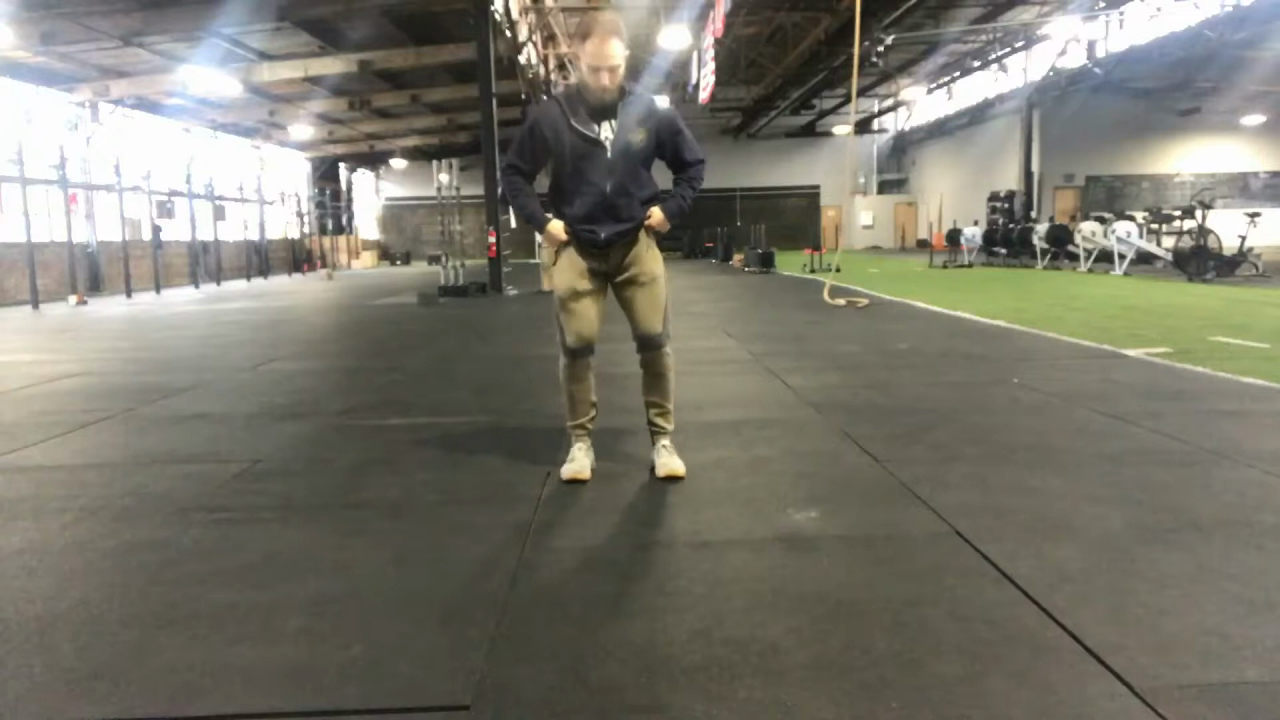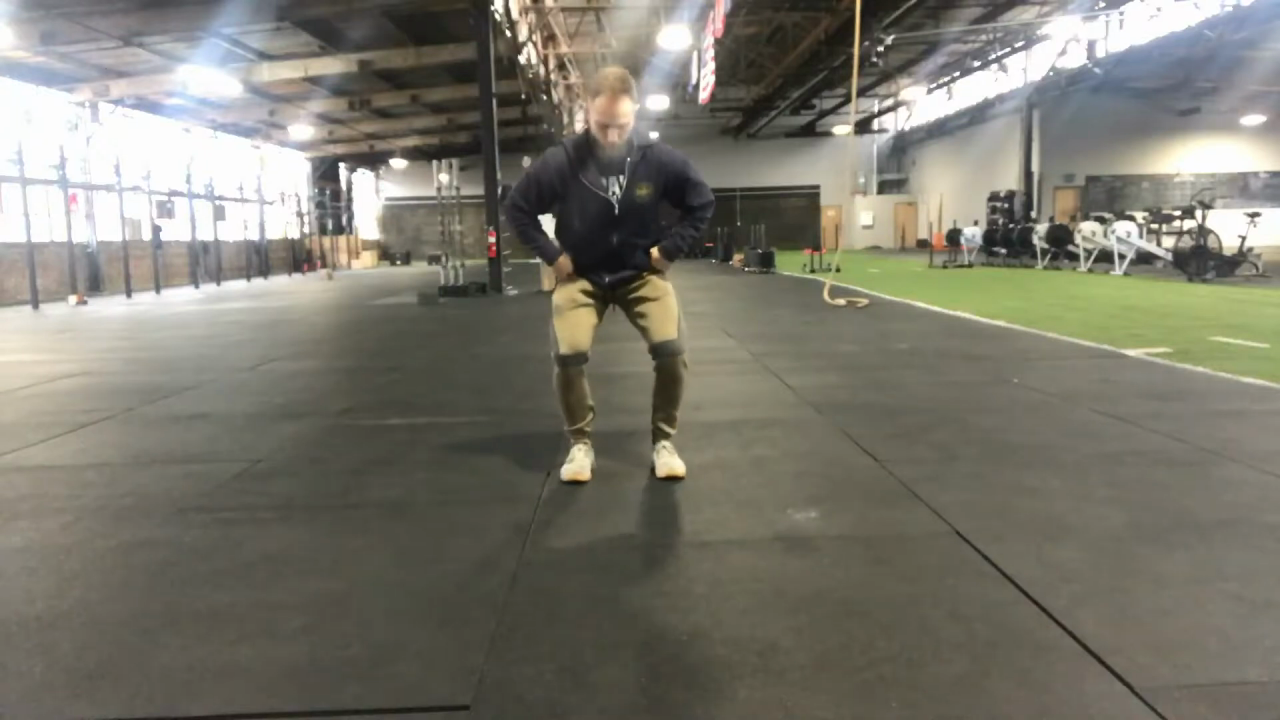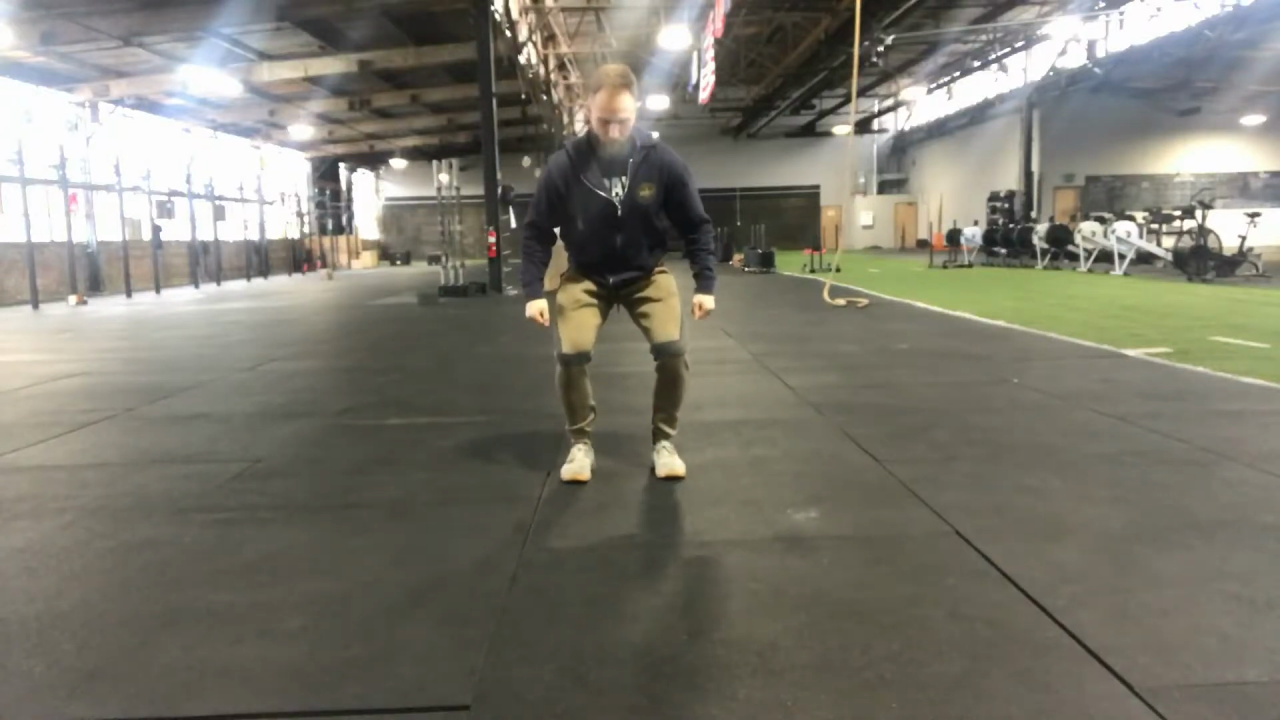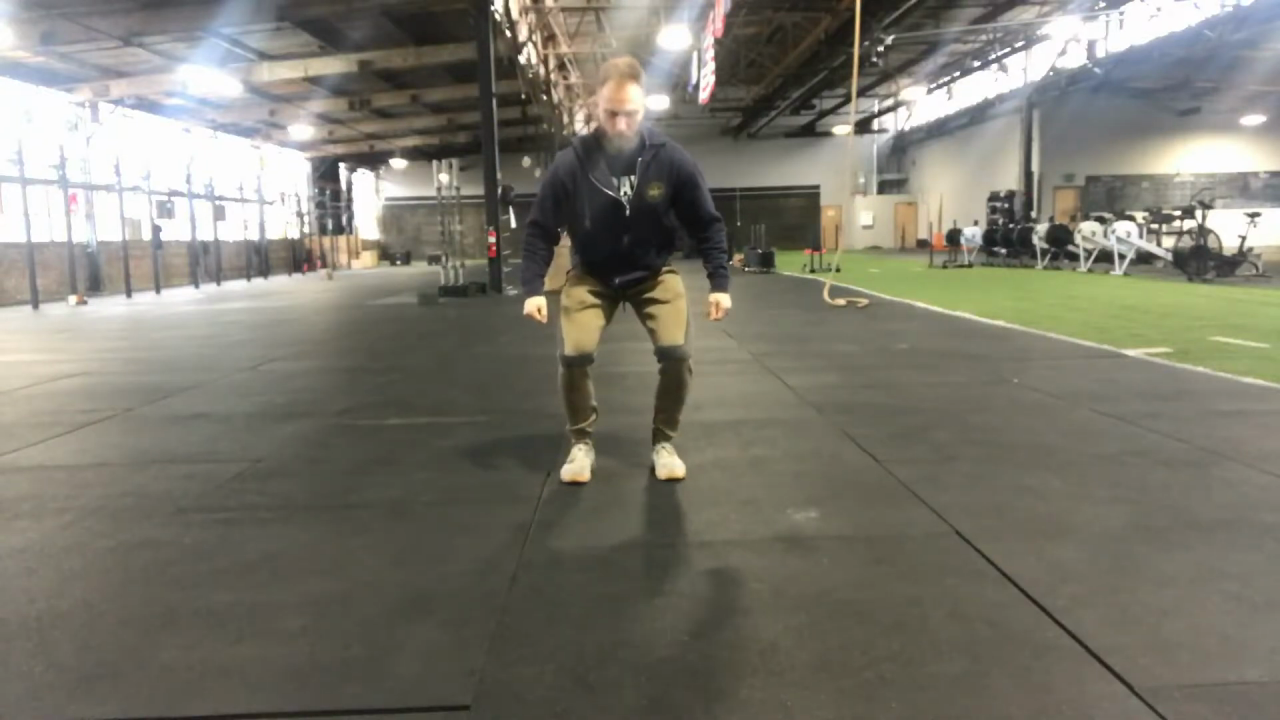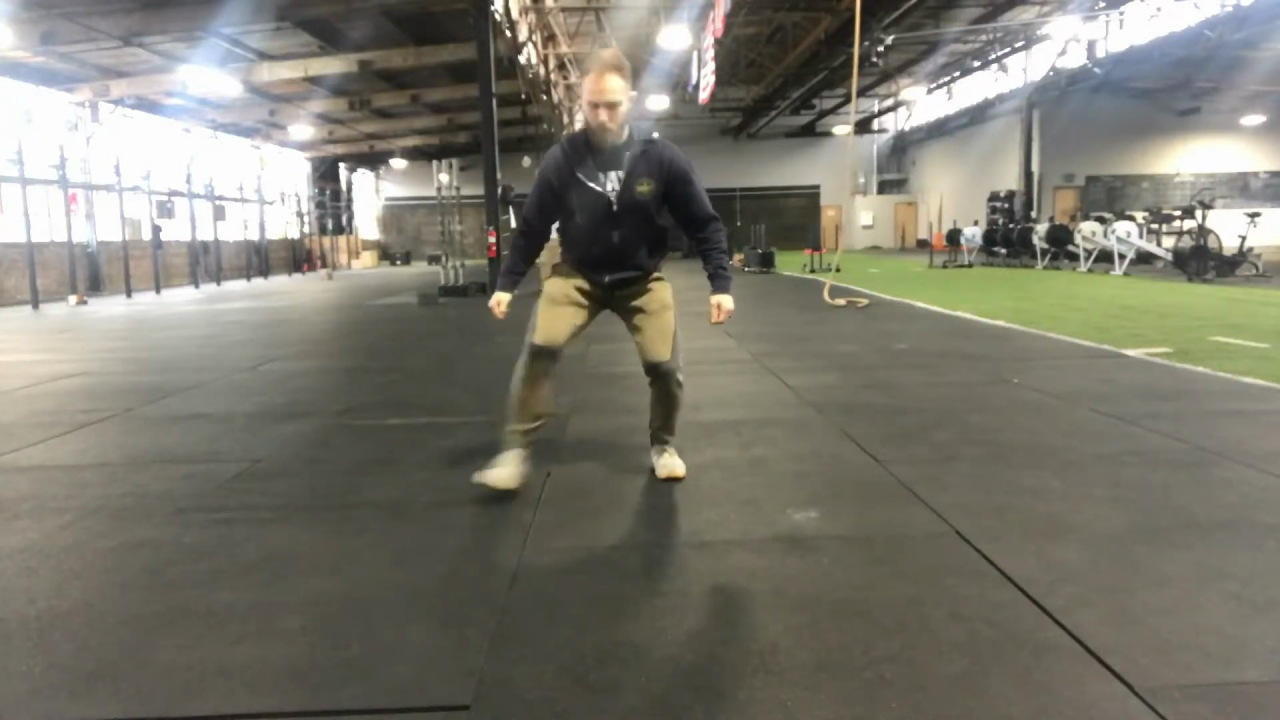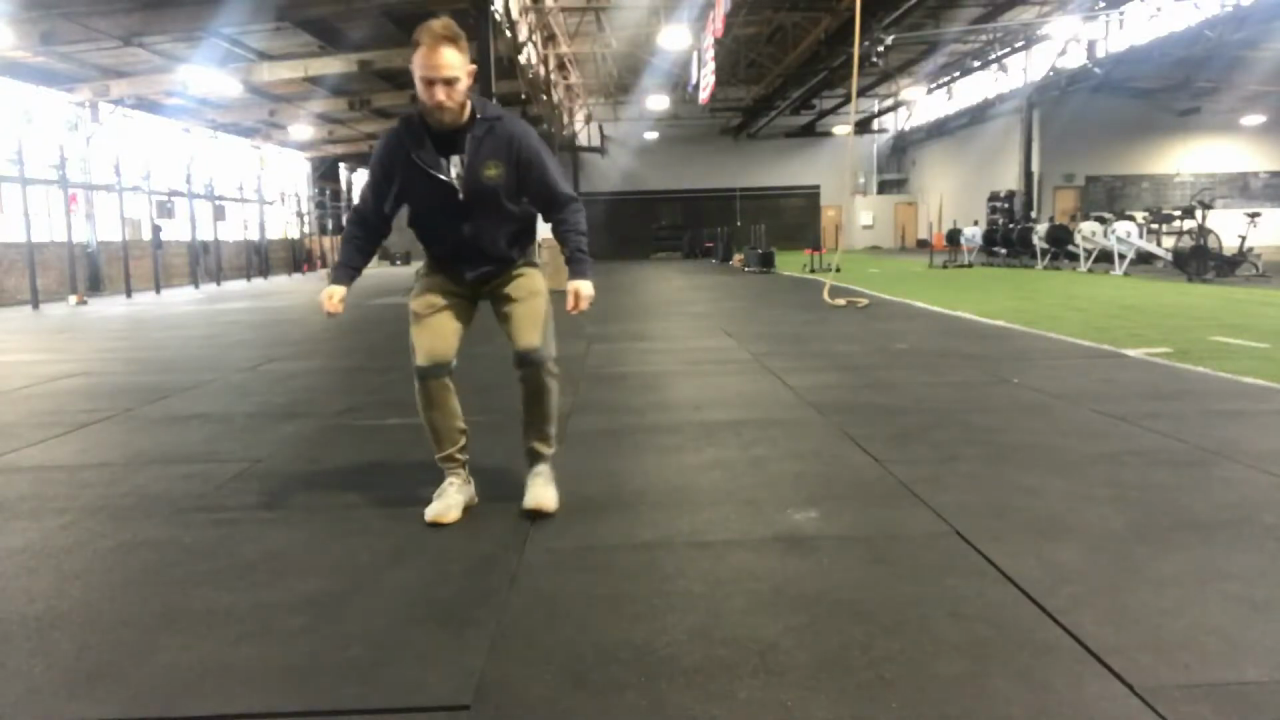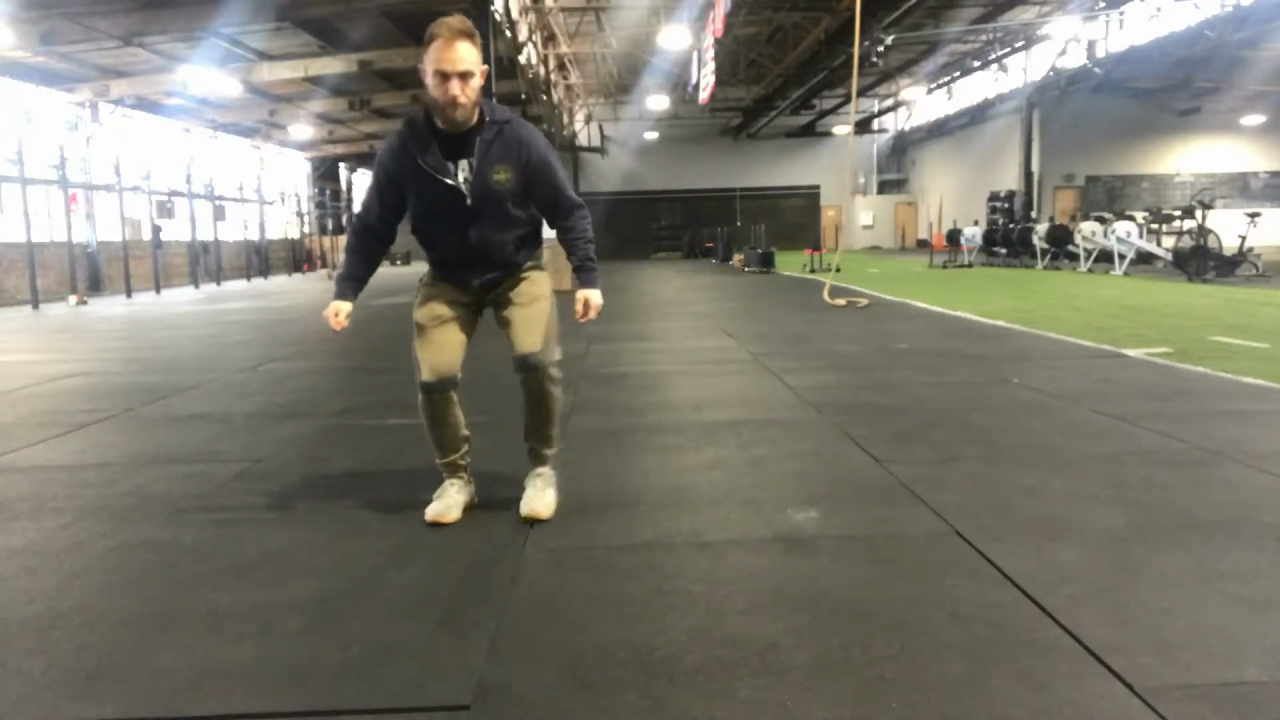
dt=0.7s
person 1, frame 1
left shoulder: (651, 112)
right shoulder: (551, 114)
left elbow: (693, 163)
right elbow: (512, 172)
left wrist: (670, 209)
right wrist: (541, 220)
left hip: (636, 243)
right hip: (576, 247)
left knee: (654, 340)
right knee: (576, 344)
left ankle: (662, 440)
right ankle: (581, 442)
person 1, frame 2
left shoulder: (660, 159)
right shoulder: (560, 162)
left elbow: (702, 204)
right elbow: (517, 208)
left wrist: (669, 249)
right wrist: (551, 253)
left hip: (642, 274)
right hip: (581, 275)
left knee: (671, 350)
right knee: (568, 355)
left ankle: (663, 442)
right ankle: (580, 444)
person 1, frame 3
left shoulder: (662, 161)
right shoulder: (564, 165)
left elbow: (696, 226)
right elbow: (537, 231)
left wrist: (705, 283)
right wrist: (534, 290)
left hip: (647, 273)
right hip: (585, 276)
left knee: (672, 351)
right knee: (571, 354)
left ankle: (664, 441)
right ankle: (581, 443)
person 1, frame 4
left shoulder: (671, 159)
right shoulder: (571, 163)
left elbow: (707, 224)
right elbow: (541, 228)
left wrist: (720, 282)
right wrist: (533, 288)
left hip: (654, 274)
right hip: (591, 276)
left knee: (676, 354)
right knee: (574, 355)
left ankle: (664, 442)
right ankle: (581, 444)
person 1, frame 5
left shoulder: (660, 159)
right shoulder: (562, 160)
left elbow: (704, 223)
right elbow: (533, 225)
left wrist: (721, 284)
right wrist: (507, 282)
left hip: (640, 279)
right hip: (577, 274)
left knee: (663, 366)
right knee: (540, 348)
left ankle: (662, 445)
right ankle: (516, 449)
person 1, frame 6
left shoulder: (510, 134)
right shoulder: (400, 144)
left elbow: (562, 203)
right elbow: (370, 216)
left wrist: (579, 268)
right wrist: (342, 276)
left hip: (512, 266)
right hip: (444, 273)
left knee: (536, 355)
right knee: (430, 365)
left ankle: (540, 465)
right ankle: (456, 477)
person 1, frame 7
left shoulder: (519, 139)
right shoulder: (405, 148)
left elbow: (567, 211)
right elbow: (373, 225)
left wrist: (587, 277)
right wrist: (346, 291)
left hip: (518, 271)
right hip: (448, 280)
left knee: (538, 360)
right knee: (435, 377)
left ankle: (541, 469)
right ankle: (457, 479)
